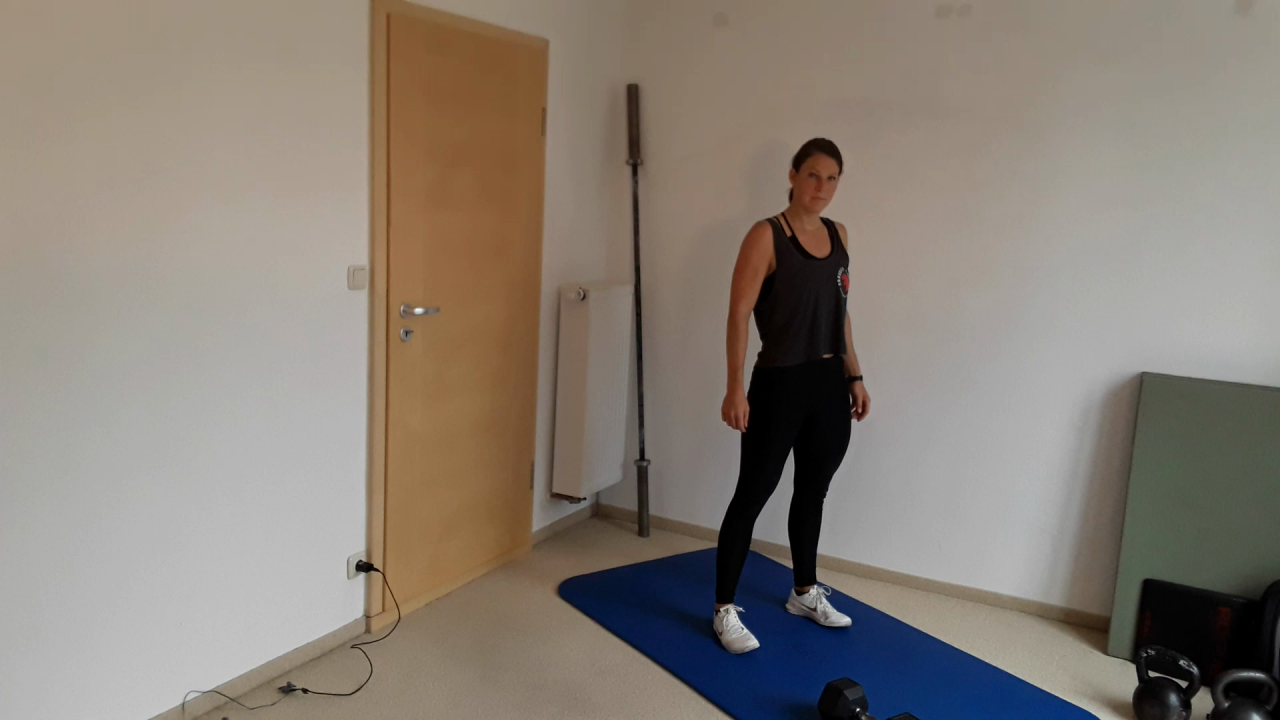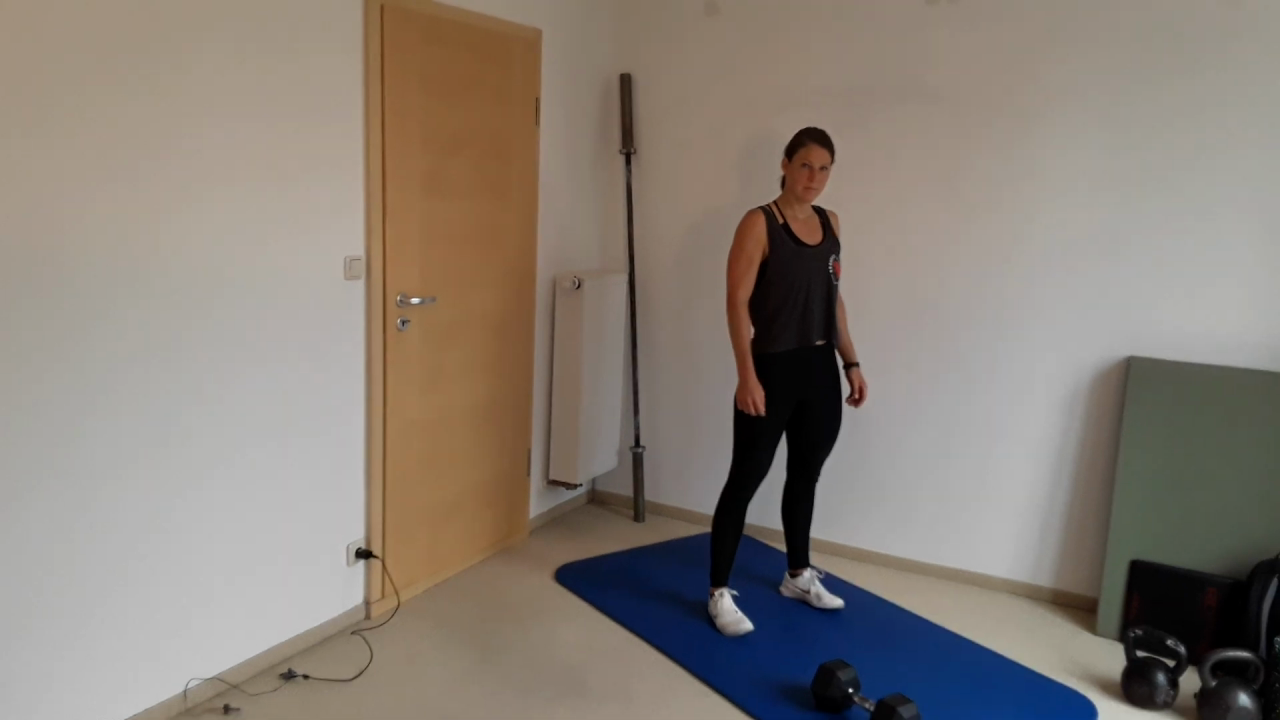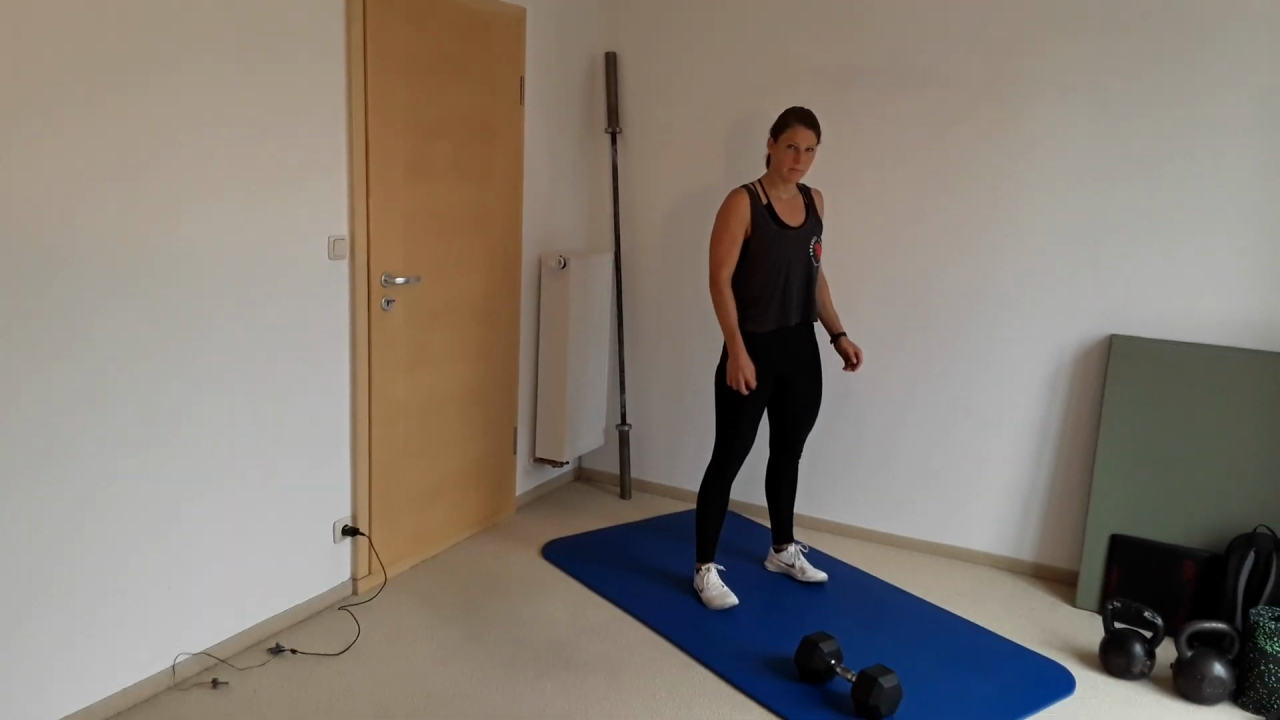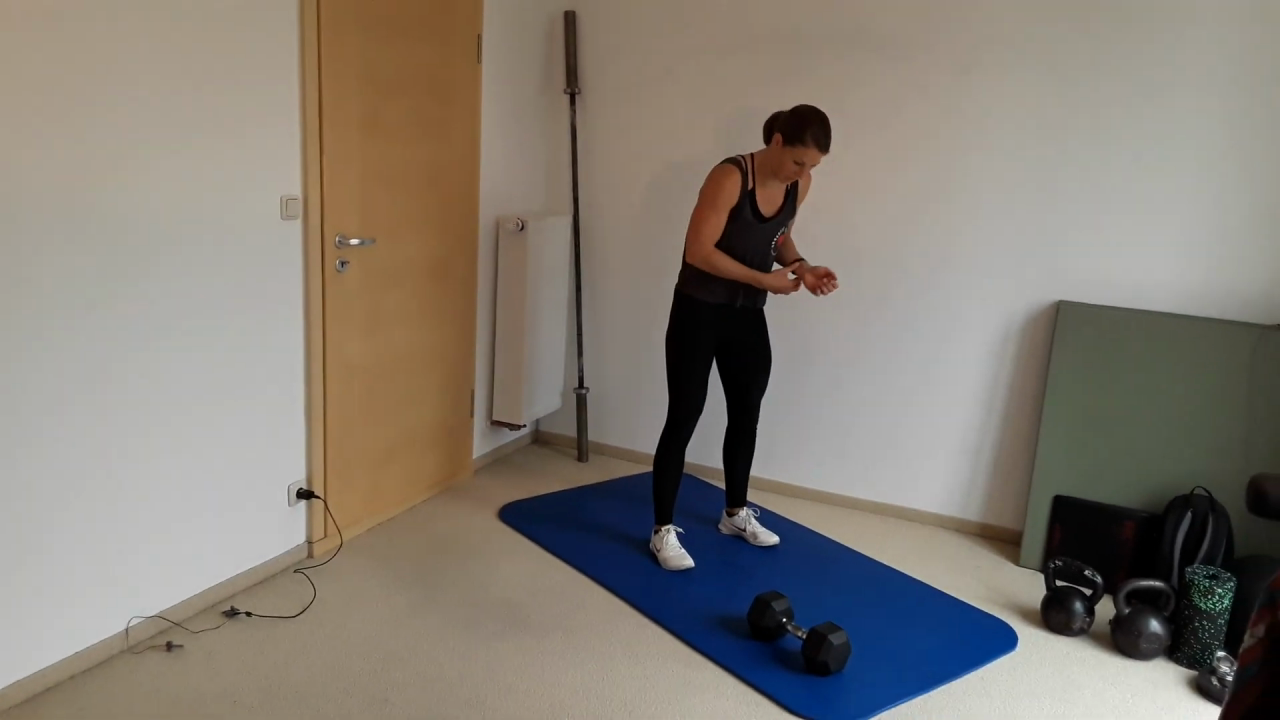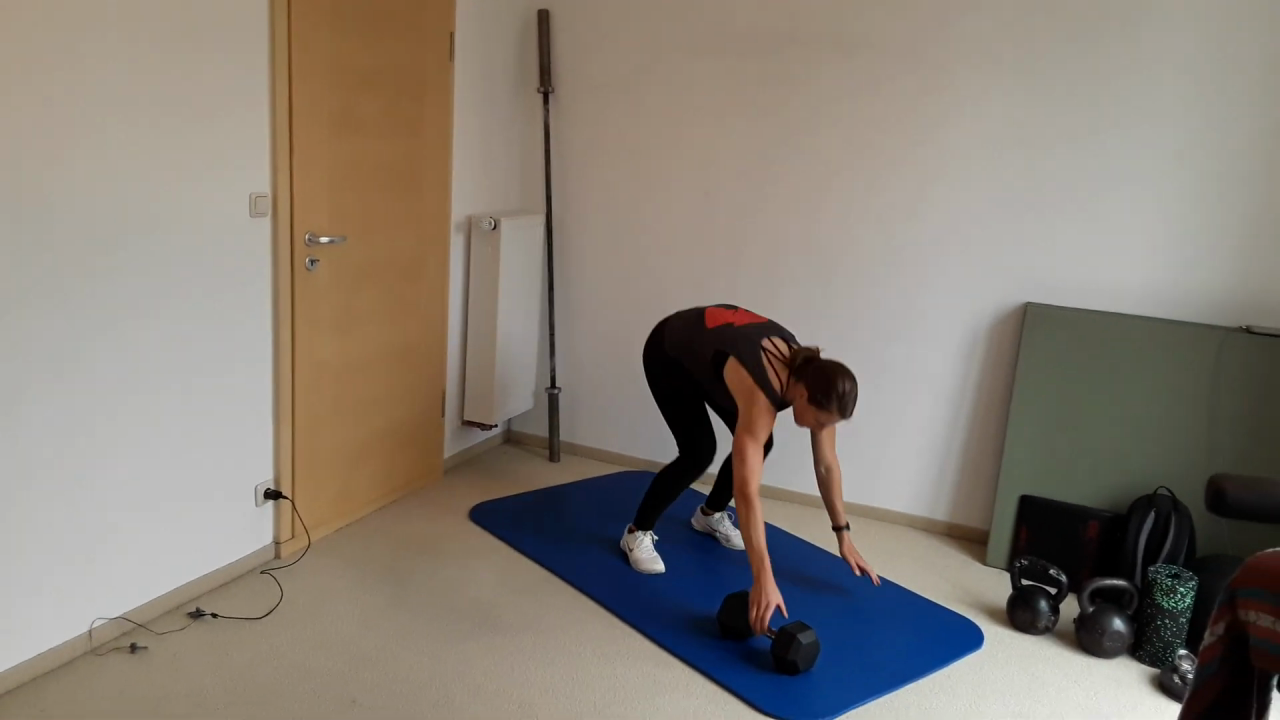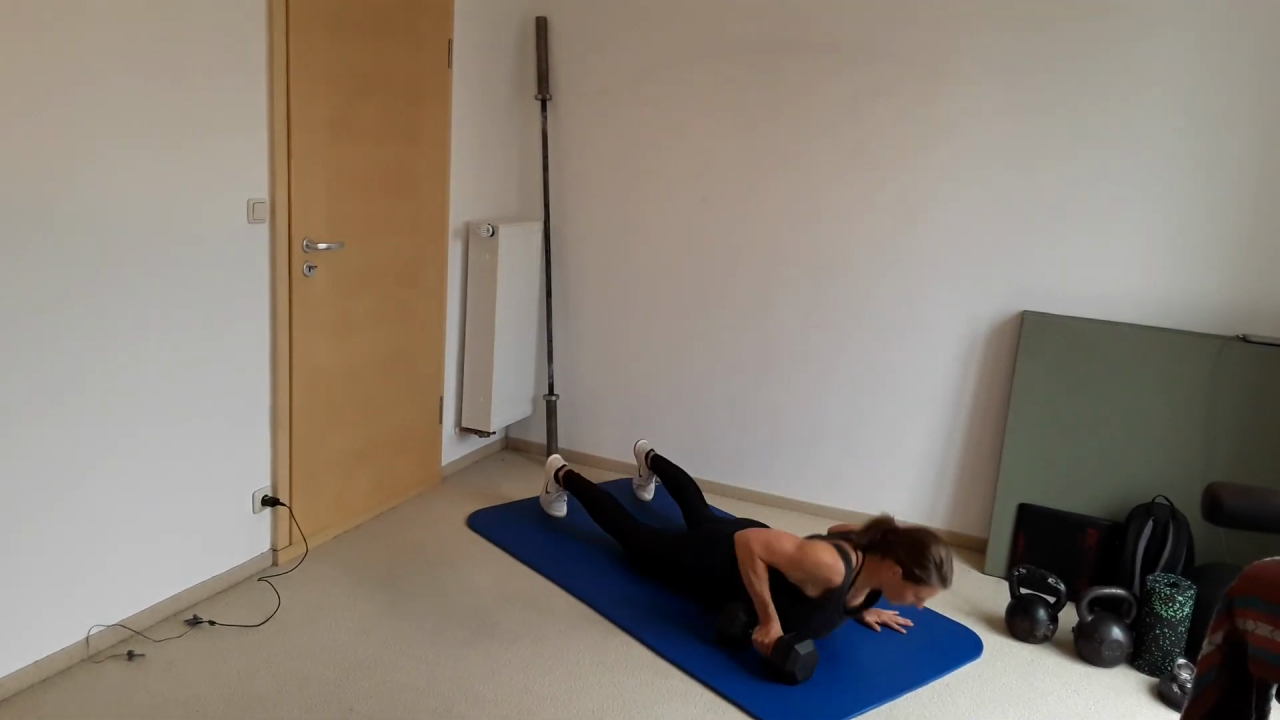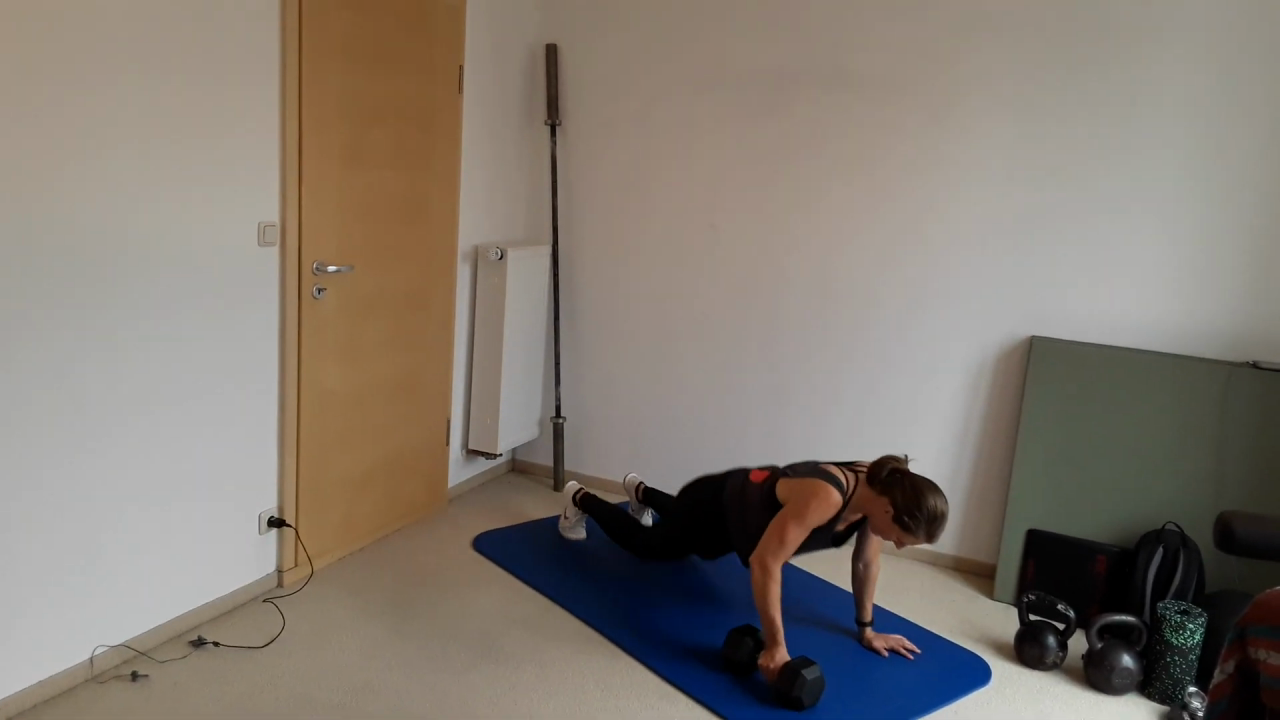
dt=0.7s
person 1, frame 1
left shoulder: (839, 235)
right shoulder: (766, 236)
right elbow: (739, 313)
left wrist: (855, 377)
right wrist: (736, 387)
left hip: (829, 384)
right hip: (780, 383)
left knee: (813, 492)
right knee: (753, 495)
left ankle: (805, 593)
right ankle: (725, 609)
person 1, frame 2
left shoulder: (830, 223)
right shoulder: (758, 223)
right elbow: (737, 302)
left wrist: (851, 363)
right wrist: (747, 375)
left hip: (820, 371)
right hip: (774, 369)
left knee: (805, 476)
right knee: (745, 480)
left ankle: (799, 575)
right ankle: (719, 592)
person 1, frame 3
left shoulder: (814, 201)
right shoulder: (742, 203)
right elbow: (721, 281)
left wrist: (837, 333)
right wrist: (737, 351)
left hip: (800, 347)
right hip: (753, 350)
left knee: (788, 452)
right knee: (729, 457)
left ankle: (783, 550)
right ankle: (705, 567)
person 1, frame 4
left shoulder: (799, 184)
right shoulder: (730, 177)
right elbow: (698, 251)
left wrist: (801, 269)
right wrist: (765, 280)
left hip: (748, 315)
right hip: (698, 312)
left knee: (746, 416)
right knee: (683, 419)
left ankle: (736, 514)
right ankle: (663, 530)
person 1, frame 5
left shoulder: (815, 382)
right shoulder: (759, 392)
left elbow: (827, 460)
right elbow: (747, 490)
left wrist: (843, 535)
right wrist: (764, 581)
left hip: (710, 338)
right hip: (669, 351)
left knee: (756, 445)
right knee: (697, 453)
left ankle: (710, 514)
right ankle: (637, 533)
person 1, frame 6
left shoulder: (878, 551)
right shoulder: (830, 567)
right elbow: (747, 544)
left wrist: (862, 607)
right wrist: (768, 621)
left hip: (756, 538)
right hip: (722, 566)
left knee: (701, 516)
right knee: (636, 537)
left ankle: (650, 460)
right ankle: (562, 476)
person 1, frame 7
left shoulder: (880, 489)
right shoulder: (825, 498)
left elbow: (865, 558)
right elbow: (764, 564)
left wrist: (867, 627)
right wrist: (776, 646)
right hip: (718, 508)
left knee: (678, 524)
right knee: (649, 548)
left ankle: (640, 489)
right ankle: (580, 500)
